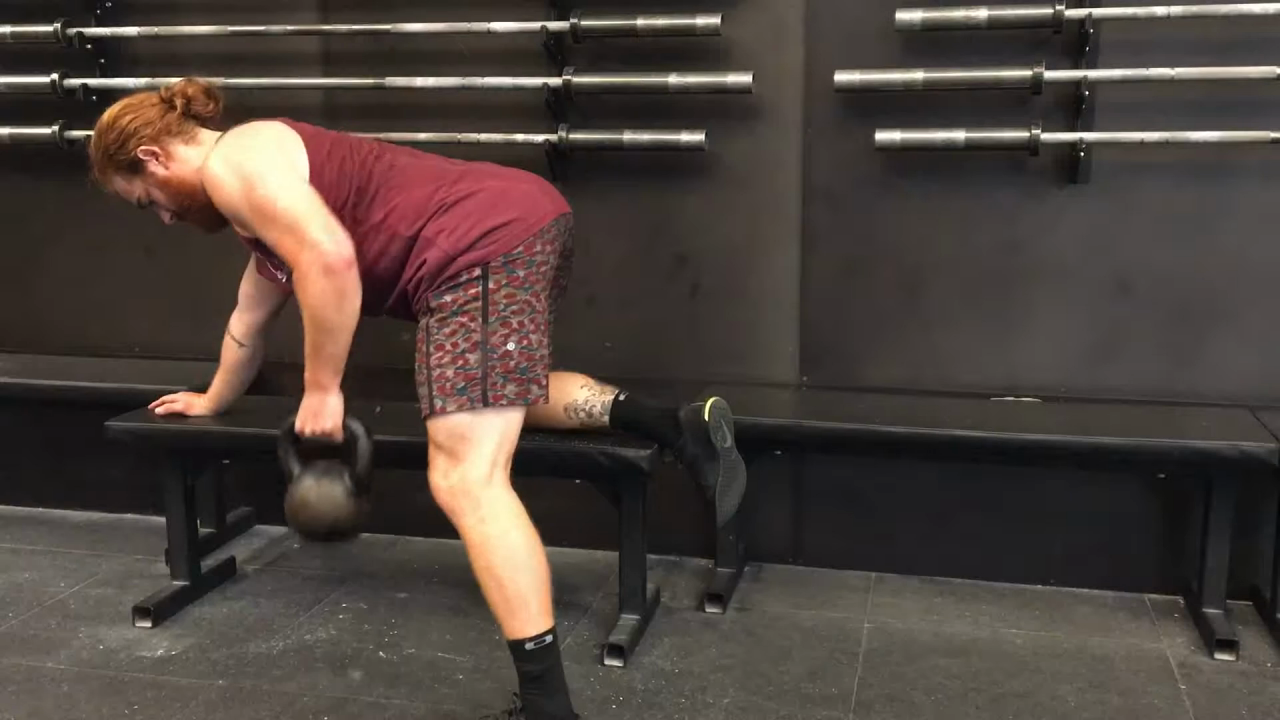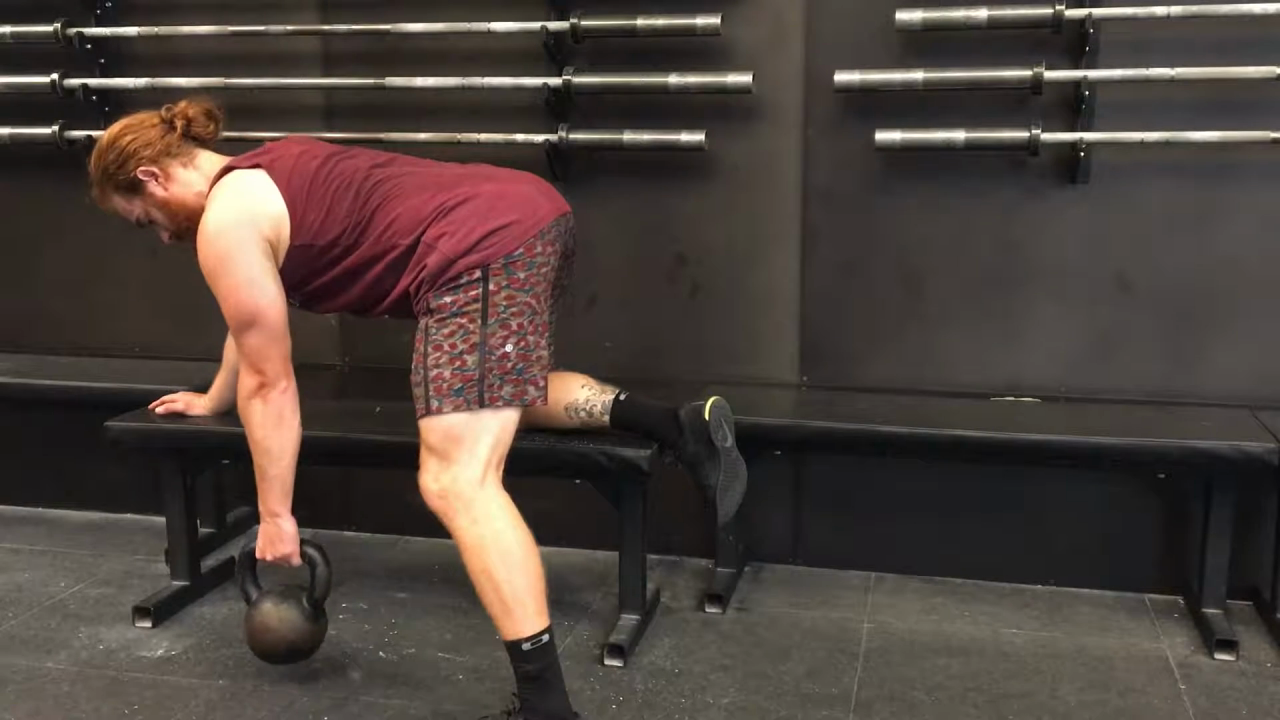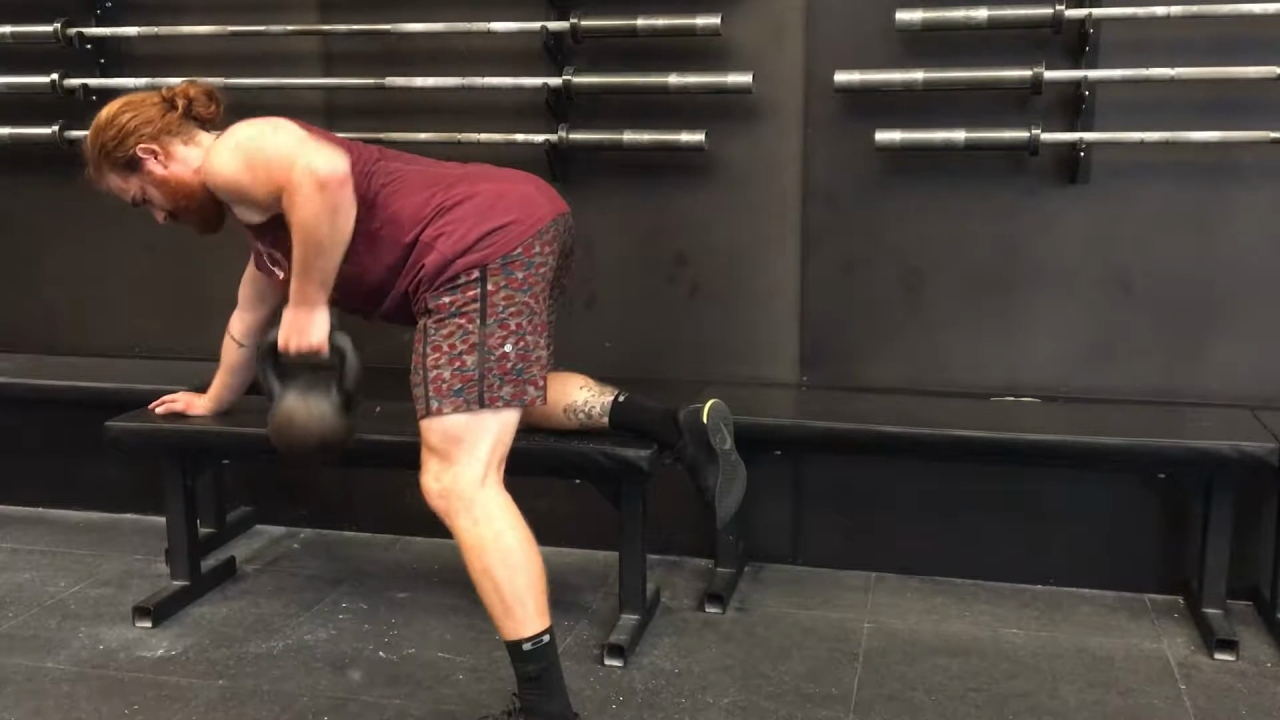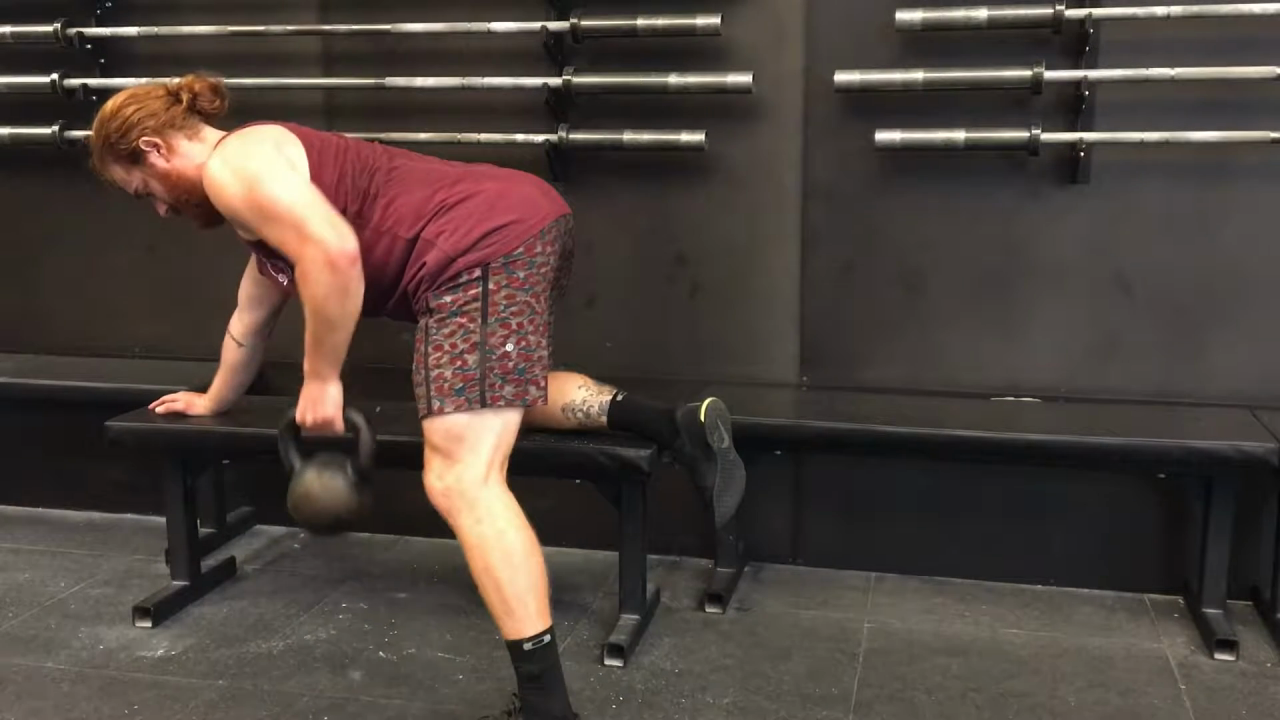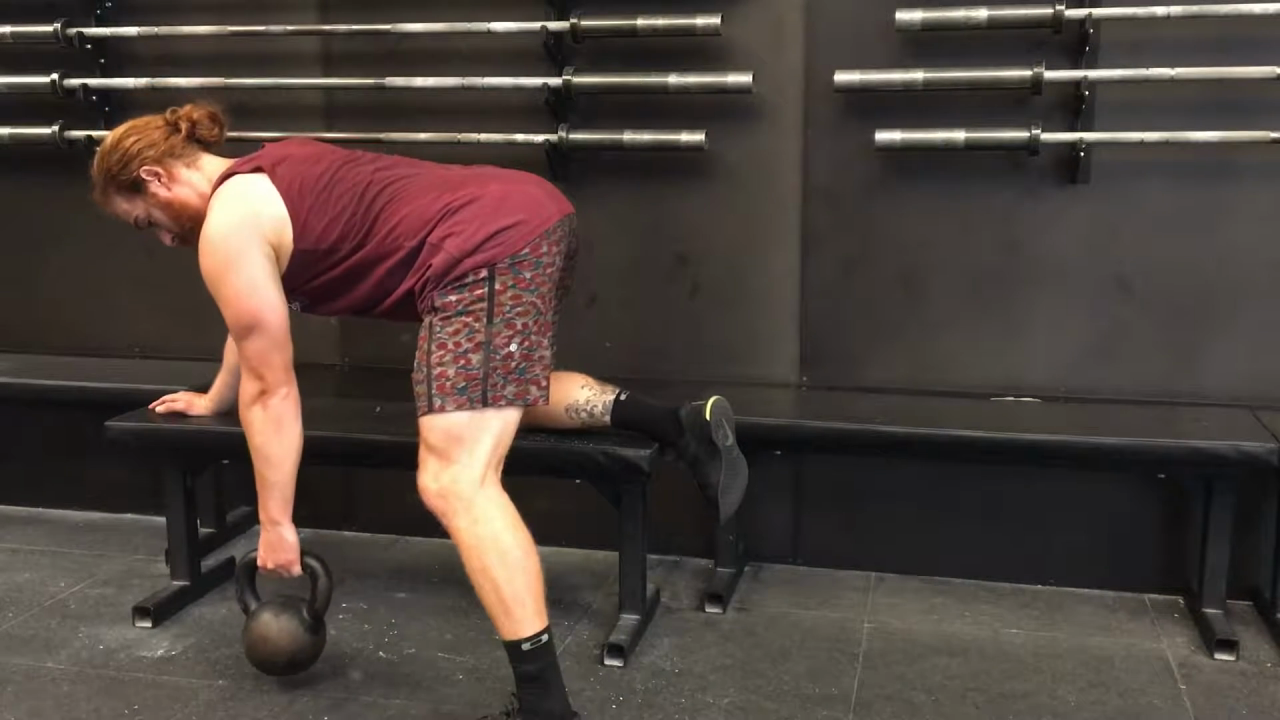
dt=1s
person 1, frame 1
left shoulder: (233, 163)
right shoulder: (260, 173)
left elbow: (331, 264)
right elbow: (253, 314)
left wrist: (321, 392)
right wrist: (213, 400)
left hip: (482, 246)
right hip: (526, 214)
left knee: (467, 483)
right knee: (496, 393)
right ankle: (681, 427)
person 1, frame 2
left shoulder: (226, 223)
right shoulder: (264, 176)
left elbow: (269, 382)
right elbow: (254, 331)
left wrist: (275, 517)
right wrist: (213, 401)
left hip: (481, 248)
right hip: (529, 211)
left knee: (458, 485)
right knee: (495, 393)
right ankle: (682, 425)
person 1, frame 3
left shoulder: (234, 155)
right shoulder: (259, 186)
left elbow: (325, 176)
right elbow: (253, 313)
left wrist: (310, 306)
right wrist: (214, 399)
left hip: (481, 246)
right hip: (523, 216)
left knee: (459, 485)
right knee: (497, 393)
right ankle: (681, 428)
person 1, frame 4
left shoulder: (233, 167)
right shoulder: (260, 174)
left elbow: (337, 257)
right elbow: (254, 311)
left wrist: (321, 382)
right wrist: (214, 400)
left hip: (482, 245)
right hip: (525, 215)
left knee: (461, 485)
right knee: (499, 393)
right ankle: (678, 426)
person 1, frame 5
left shoulder: (228, 228)
right shoulder: (267, 176)
left elbow: (270, 389)
right elbow: (257, 328)
left wrist: (275, 525)
right wrist: (213, 400)
left hip: (486, 250)
right hip: (530, 211)
left knee: (455, 484)
right knee: (499, 394)
right ankle: (682, 423)
